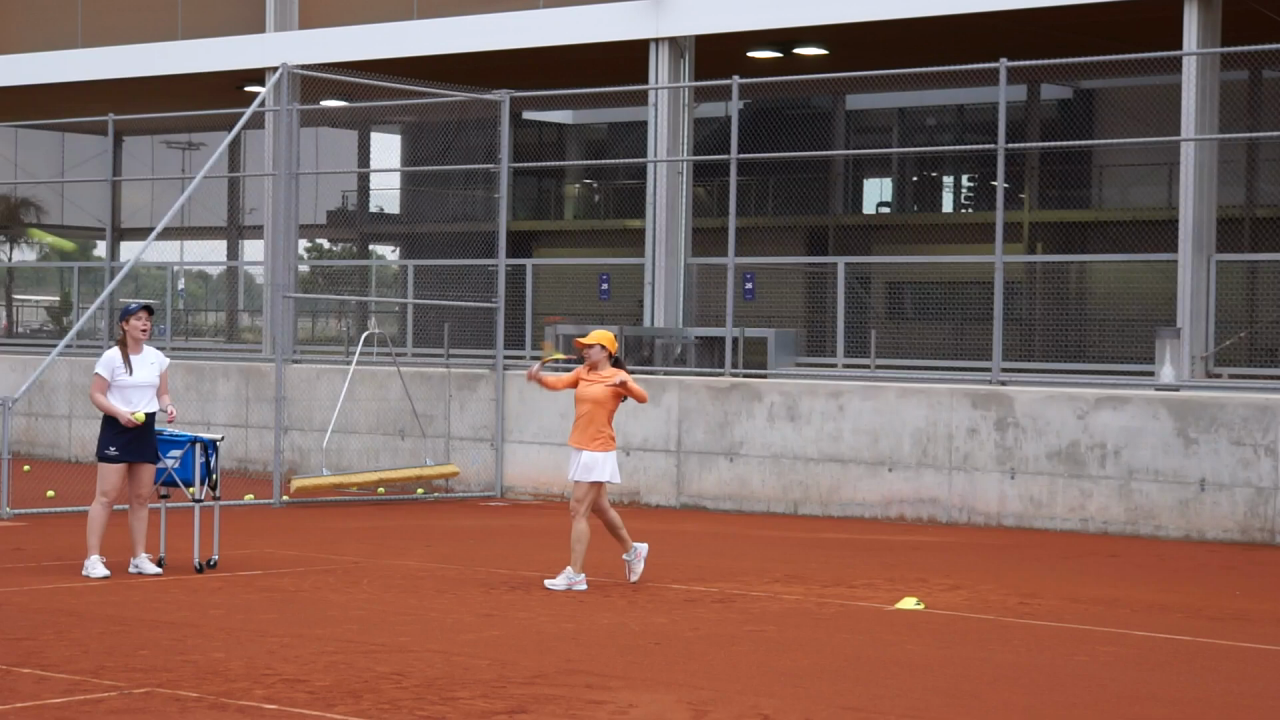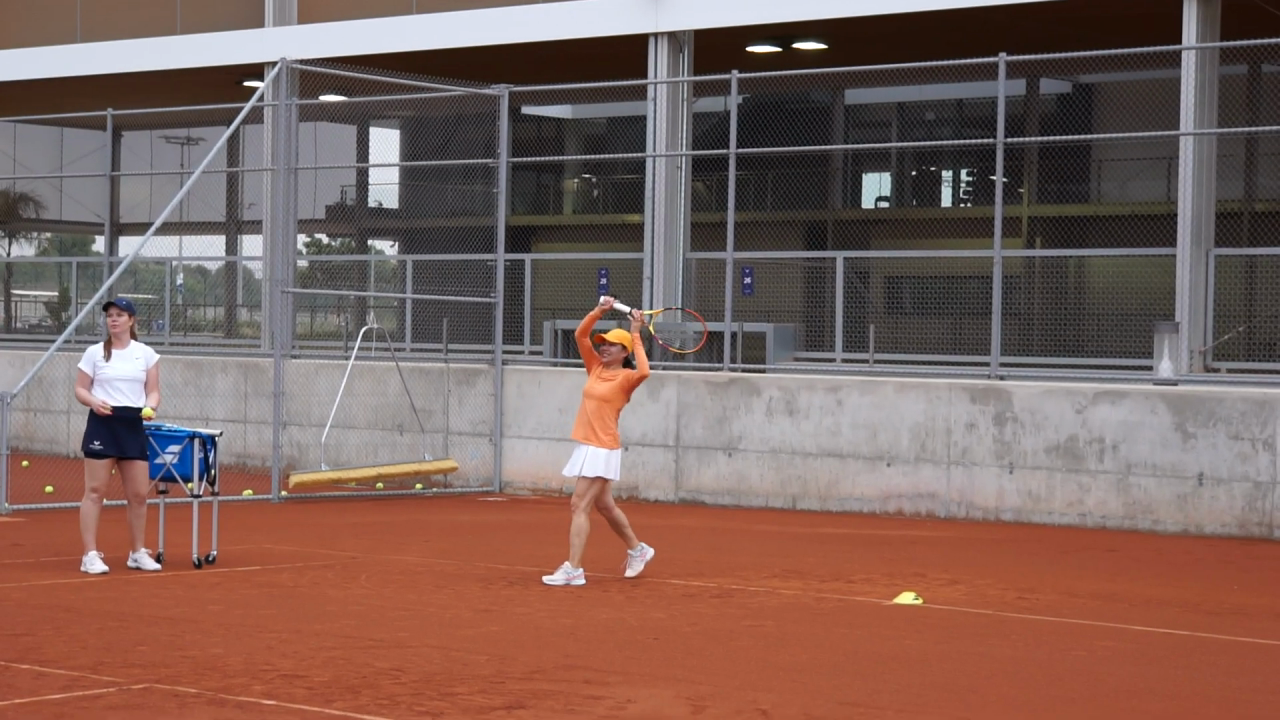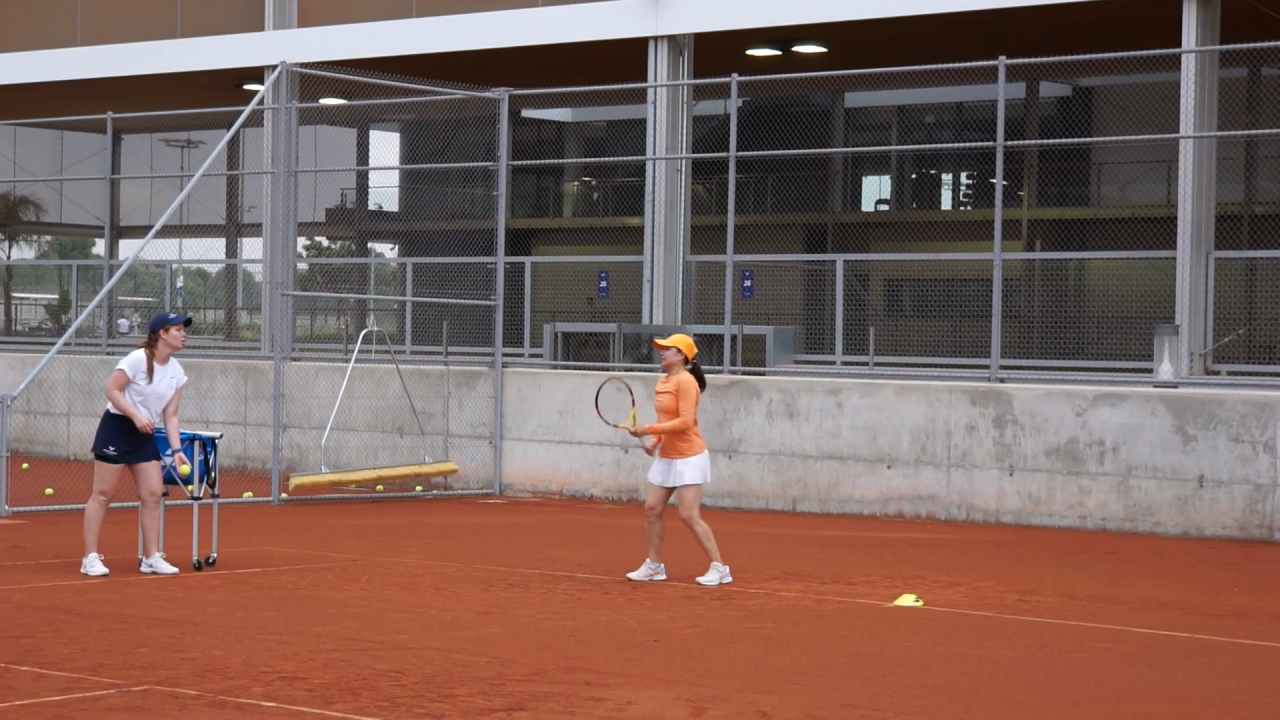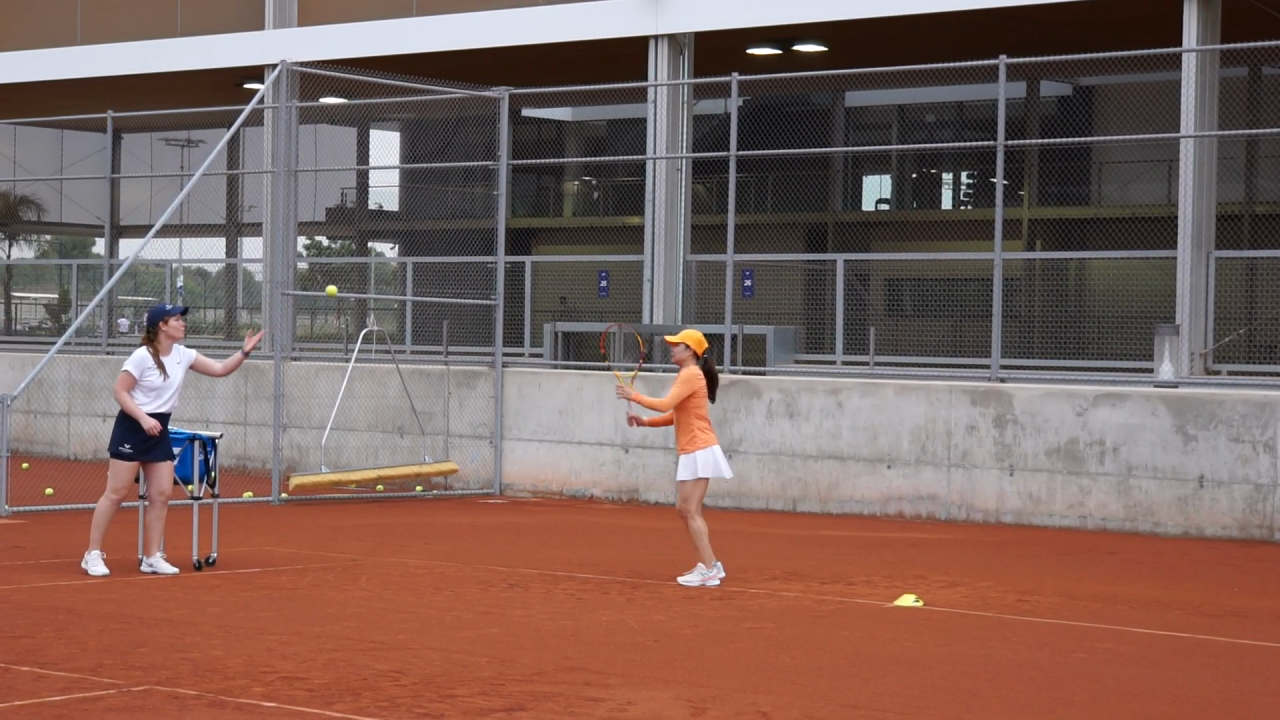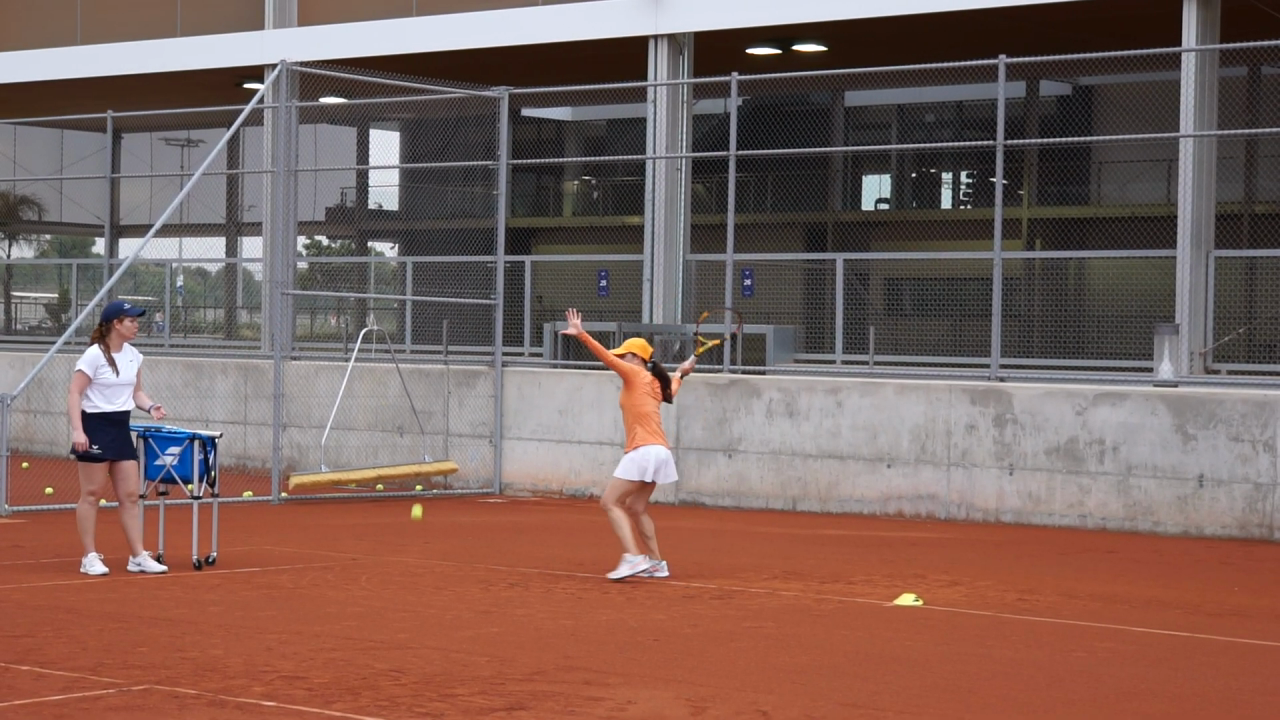
dt=0.7s
person 1, frame 1
left shoulder: (157, 358)
right shoulder: (111, 357)
left elbow: (162, 393)
right elbow: (96, 395)
left wrist: (169, 407)
right wrist: (119, 413)
left hip: (145, 432)
right hip: (116, 430)
left knee: (141, 498)
right knee: (106, 496)
left ankle: (139, 558)
right ankle: (92, 560)
person 1, frame 2
left shoulder: (146, 354)
right shoulder: (95, 352)
left elbow: (153, 392)
right elbow: (80, 389)
left wrist: (151, 407)
right wrist: (93, 402)
left hip: (133, 426)
right hip: (102, 425)
left knee: (139, 494)
right knee: (95, 492)
left ankle: (138, 553)
right ankle: (90, 555)
person 1, frame 3
left shoulder: (177, 371)
right shoulder: (138, 359)
left elbow: (170, 415)
right elbow: (112, 390)
left wrist: (177, 449)
right wrist: (136, 416)
left hip: (144, 436)
right hip: (116, 429)
left knee: (153, 495)
right knee: (103, 494)
left ankle: (152, 558)
right ankle: (91, 557)
person 1, frame 4
left shoulder: (183, 355)
right shoulder: (142, 356)
left elbow: (220, 369)
right elbow: (119, 391)
left wrist: (245, 351)
right wrist: (143, 418)
left hip: (159, 431)
right hip: (132, 428)
left knee: (161, 495)
right knee: (116, 493)
left ankle: (152, 557)
right ankle: (93, 555)
person 1, frame 5
left shoulder: (133, 355)
right shoulder: (94, 355)
right elbow: (74, 393)
left wrist: (150, 407)
right wrist: (77, 429)
left hip: (121, 429)
right hip: (95, 428)
left knee: (130, 495)
right knee: (92, 495)
left ankle: (138, 557)
right ankle: (89, 557)
person 2, frame 1
left shoulder: (617, 376)
right shoulder: (581, 373)
left elbow: (643, 397)
right elbow: (556, 383)
left wrist: (624, 382)
right wrist: (538, 377)
left hip: (597, 452)
right hip: (581, 450)
left knee: (578, 510)
right knee: (599, 507)
left ankle: (574, 574)
right ankle: (633, 549)
person 2, frame 2
left shoulder: (627, 378)
right shoulder: (595, 368)
left elbow: (645, 371)
right elbow: (580, 335)
left wrist: (636, 335)
right wrist: (598, 311)
left hip: (602, 450)
right hip: (588, 447)
left knee: (579, 506)
right knee: (605, 506)
left ankle: (573, 570)
right ankle: (637, 549)
person 2, frame 3
left shoulder: (685, 381)
right shoulder: (663, 381)
left elbow: (685, 422)
left wrist: (649, 430)
right wrist: (655, 441)
left hip: (689, 457)
right hip: (667, 458)
left knee: (689, 515)
right knee: (652, 509)
left ankle: (719, 567)
right ankle: (653, 565)
person 2, frame 4
left shoulder: (691, 375)
right shoulder: (687, 376)
left elbow: (665, 405)
right elbow: (675, 415)
left wrist: (634, 395)
right wrist: (645, 421)
left hip: (699, 451)
right hip: (691, 452)
left knee: (691, 511)
right knee: (686, 510)
left ankle: (708, 570)
right ankle: (711, 565)
person 2, frame 5
left shoulder: (633, 375)
right shoulder: (651, 382)
left elbow: (605, 356)
right elbow: (669, 392)
left wrist: (580, 334)
right wrist: (680, 374)
left hip: (643, 452)
right hip: (655, 452)
left knee: (609, 502)
right knee: (634, 508)
left ankle: (633, 557)
right ankle: (655, 562)
